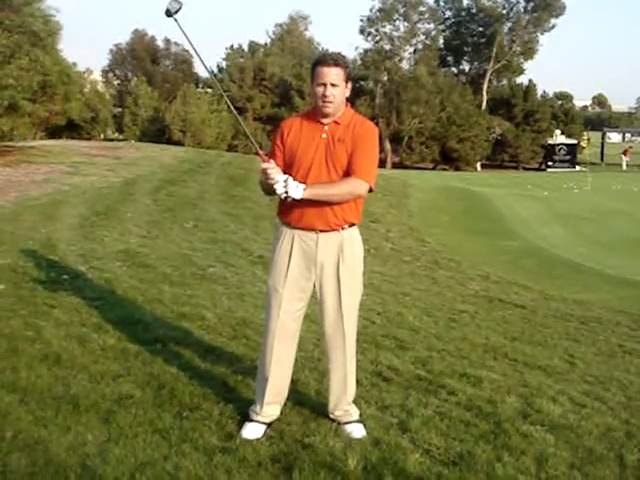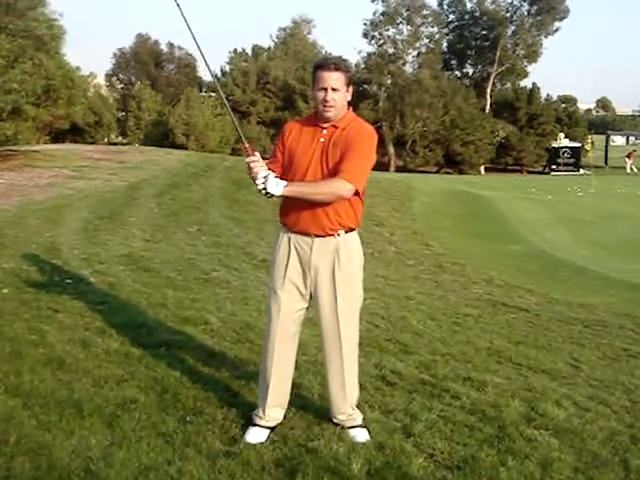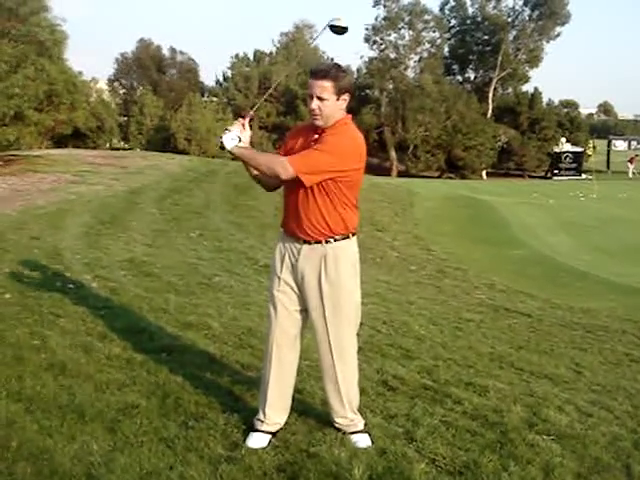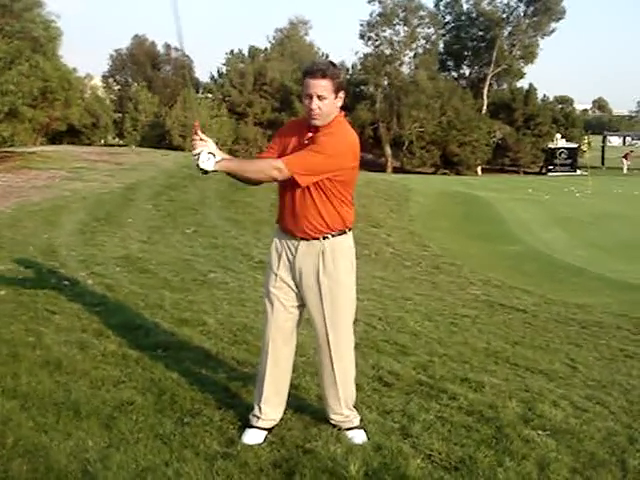
dt=0.5s
person 1, frame 1
left shoulder: (364, 130)
right shoulder: (289, 127)
left elbow: (359, 186)
right elbow: (269, 186)
left wrist: (300, 189)
right wrist: (272, 180)
left hip: (341, 241)
right hip: (293, 238)
left knee: (341, 327)
right knee: (280, 323)
left ankle: (343, 407)
right ankle: (265, 408)
person 1, frame 2
left shoulder: (362, 133)
right shoulder: (291, 130)
left elbow: (343, 188)
right elbow: (274, 181)
left wrist: (283, 187)
right wrist: (262, 175)
left hip: (338, 247)
right hip: (292, 243)
left knee: (341, 331)
right knee: (281, 327)
left ankle: (346, 413)
right ankle: (268, 413)
person 1, frame 3
left shoulder: (347, 142)
right shoulder: (299, 133)
left elbow: (283, 168)
right elbow: (271, 181)
left wrist: (238, 148)
right wrist: (246, 149)
left hip: (332, 254)
right hip: (290, 247)
left knee: (338, 338)
right knee: (281, 333)
left ankle: (348, 419)
right ankle: (269, 419)
person 1, frame 4
left shoulder: (341, 141)
right shoulder: (292, 129)
left elbow: (276, 170)
right elbow: (258, 173)
left wrist: (219, 162)
right wrist: (219, 154)
left hip: (329, 250)
right hip: (286, 244)
left knee: (335, 333)
right knee: (277, 329)
left ankle: (344, 415)
right ankle: (264, 415)
